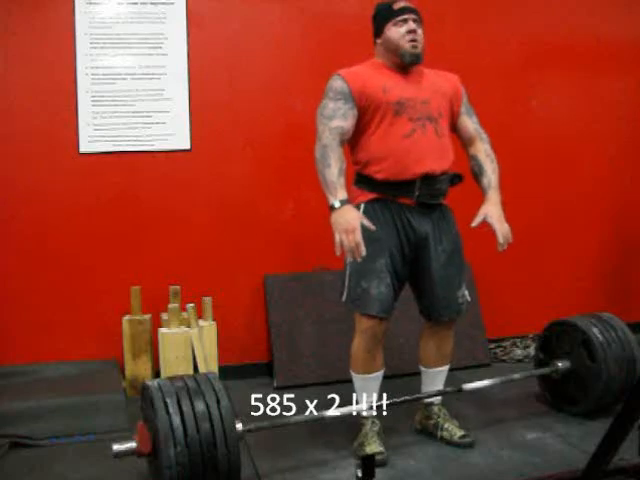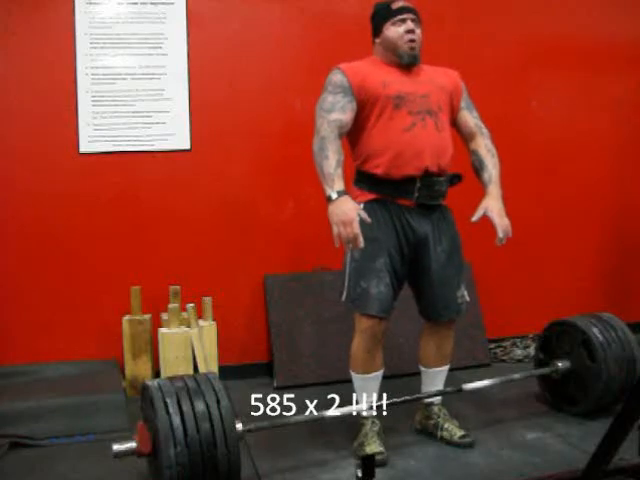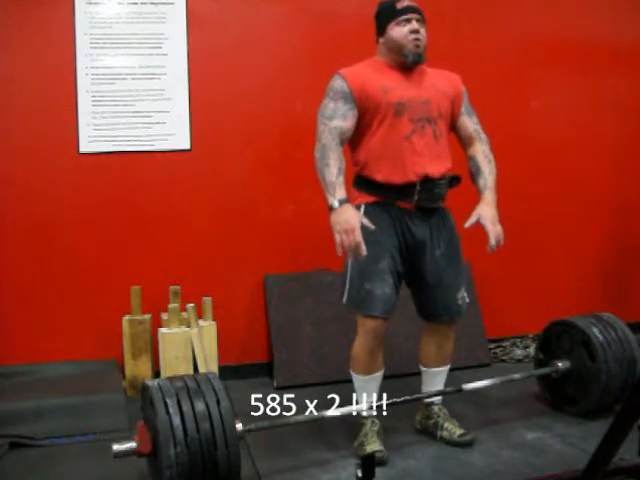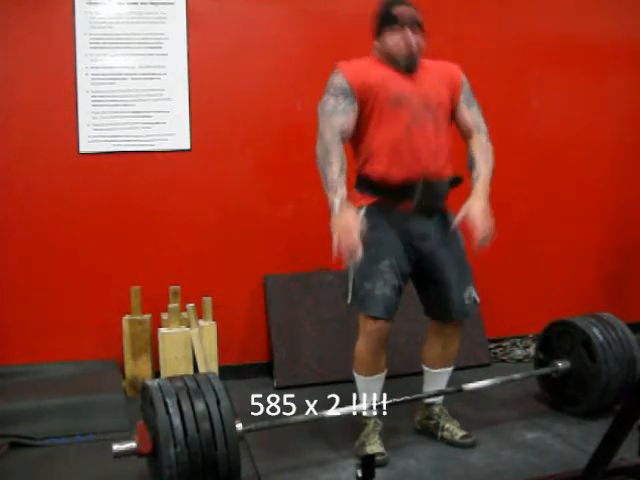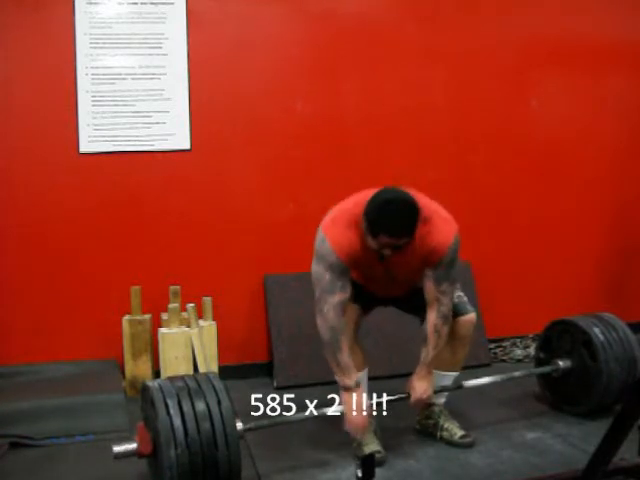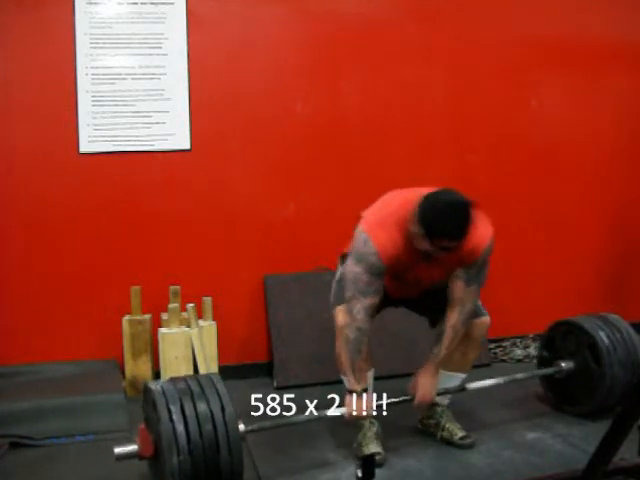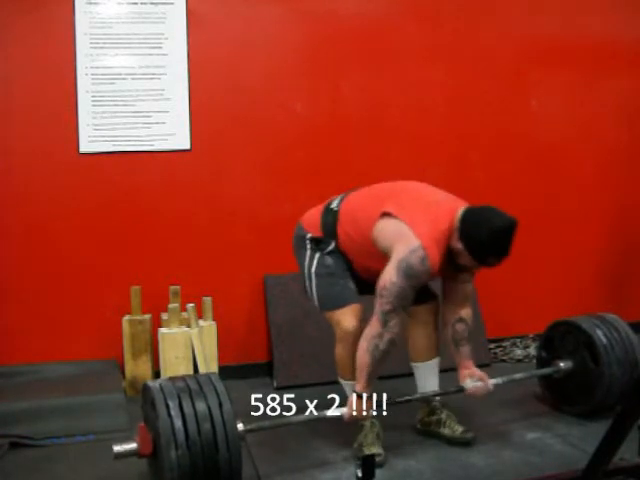
dt=0.7s
person 1, frame 1
left shoulder: (448, 83)
right shoulder: (351, 81)
left elbow: (478, 142)
right elbow: (329, 142)
left wrist: (493, 200)
right wrist: (340, 205)
left hip: (434, 209)
right hip: (379, 209)
left knee: (444, 314)
right knee: (371, 318)
left ankle: (431, 410)
right ankle: (368, 423)
person 1, frame 2
left shoulder: (448, 80)
right shoulder: (350, 76)
left elbow: (477, 136)
right elbow: (327, 134)
left wrist: (494, 193)
right wrist: (337, 196)
left hip: (434, 209)
right hip: (378, 209)
left knee: (444, 315)
right knee: (371, 319)
left ankle: (431, 410)
right ankle: (368, 423)
person 1, frame 3
left shoulder: (449, 83)
right shoulder: (352, 81)
left elbow: (476, 143)
right elbow: (329, 142)
left wrist: (488, 200)
right wrist: (340, 205)
left hip: (433, 212)
right hip: (378, 212)
left knee: (445, 316)
right knee: (373, 321)
left ankle: (431, 410)
right ankle: (369, 423)
person 1, frame 4
left shoulder: (449, 75)
right shoulder: (352, 76)
left elbow: (478, 133)
right elbow: (330, 140)
left wrist: (480, 196)
right wrist: (339, 207)
left hip: (436, 214)
right hip: (380, 213)
left knee: (451, 317)
right knee: (376, 322)
left ankle: (432, 410)
right ankle: (369, 422)
person 1, frame 5
left shoulder: (441, 231)
right shoulder: (335, 234)
left elbow: (438, 306)
right elbow: (329, 316)
left wrist: (424, 372)
right wrist: (349, 387)
left hip: (416, 279)
right hip: (359, 280)
left knee: (464, 320)
right knee: (342, 322)
left ankle: (433, 410)
right ankle: (366, 425)
person 1, frame 6
left shoulder: (478, 236)
right shoulder: (376, 235)
left elbow: (460, 308)
right elbow: (358, 318)
left wrist: (431, 370)
right wrist: (358, 389)
right hip: (374, 275)
left knee: (478, 323)
right knee: (346, 322)
left ankle: (435, 411)
right ankle: (368, 423)
person 1, frame 7
left shoulder: (466, 237)
right shoulder: (419, 250)
left elbow: (458, 306)
right elbow: (385, 325)
left wrist: (466, 365)
right wrist: (360, 394)
left hip: (368, 244)
right hip: (323, 238)
left knee: (425, 310)
right knee: (350, 328)
left ankle: (431, 411)
right ankle: (367, 423)
